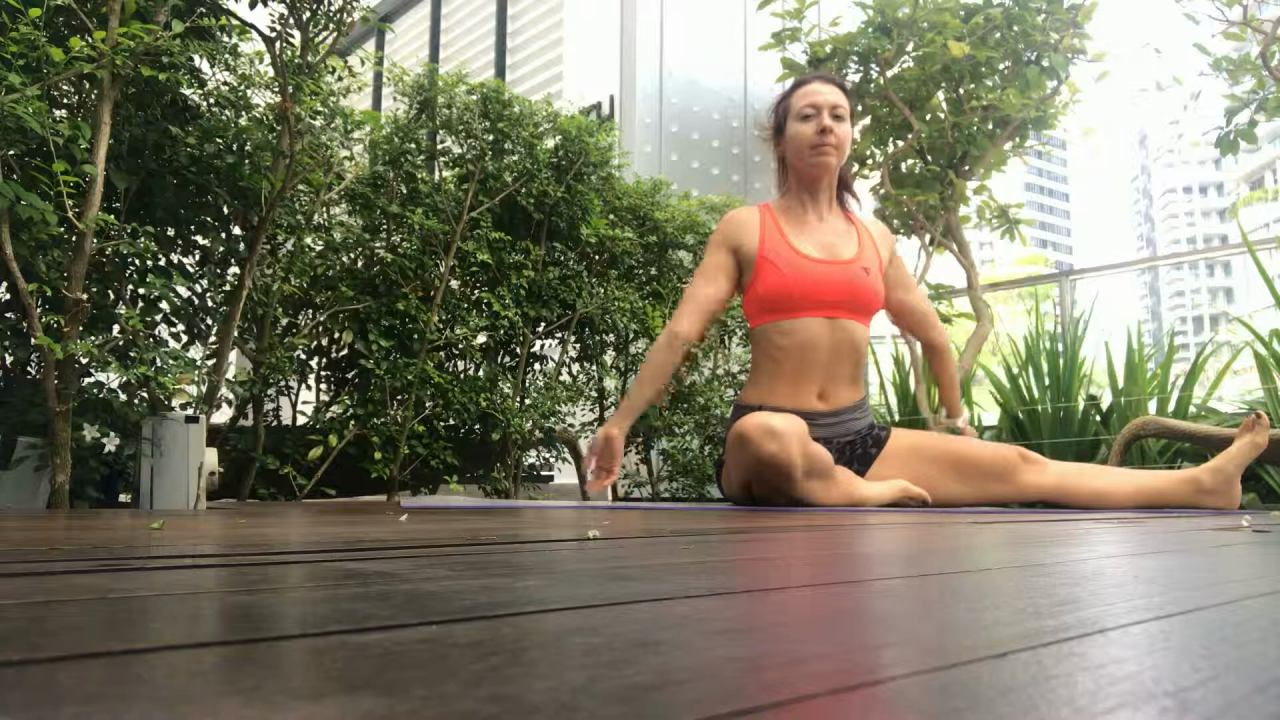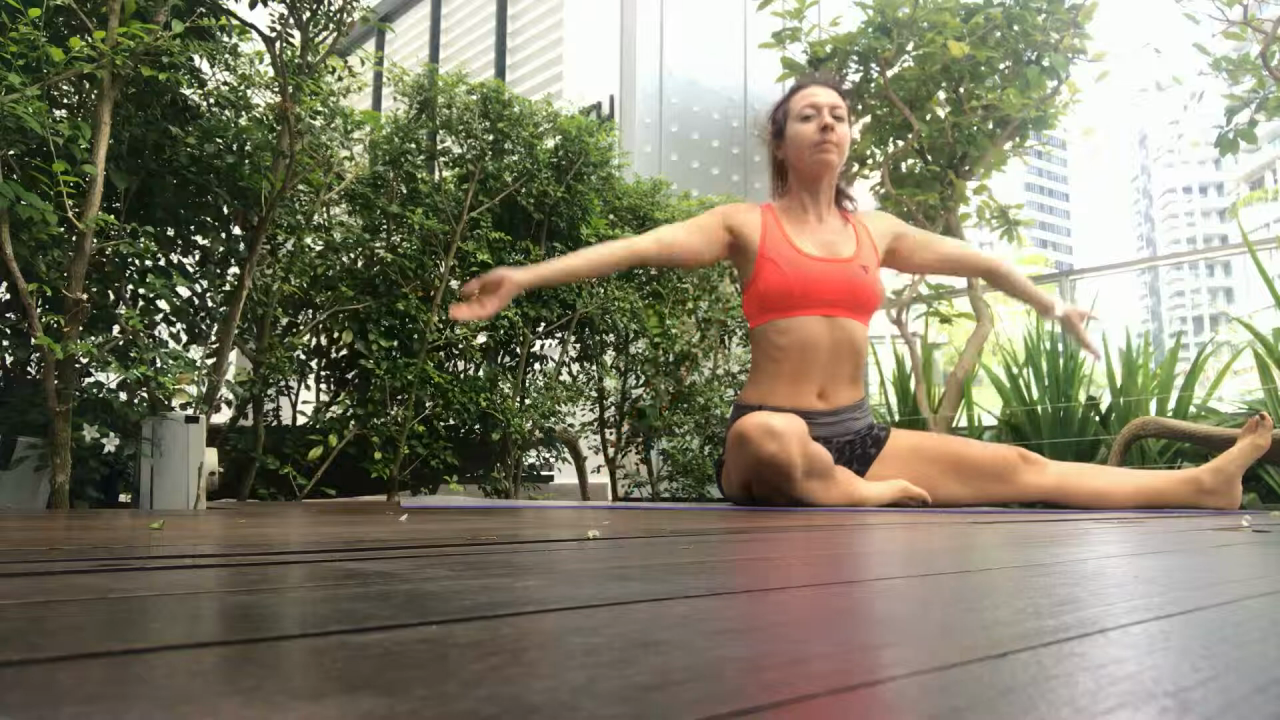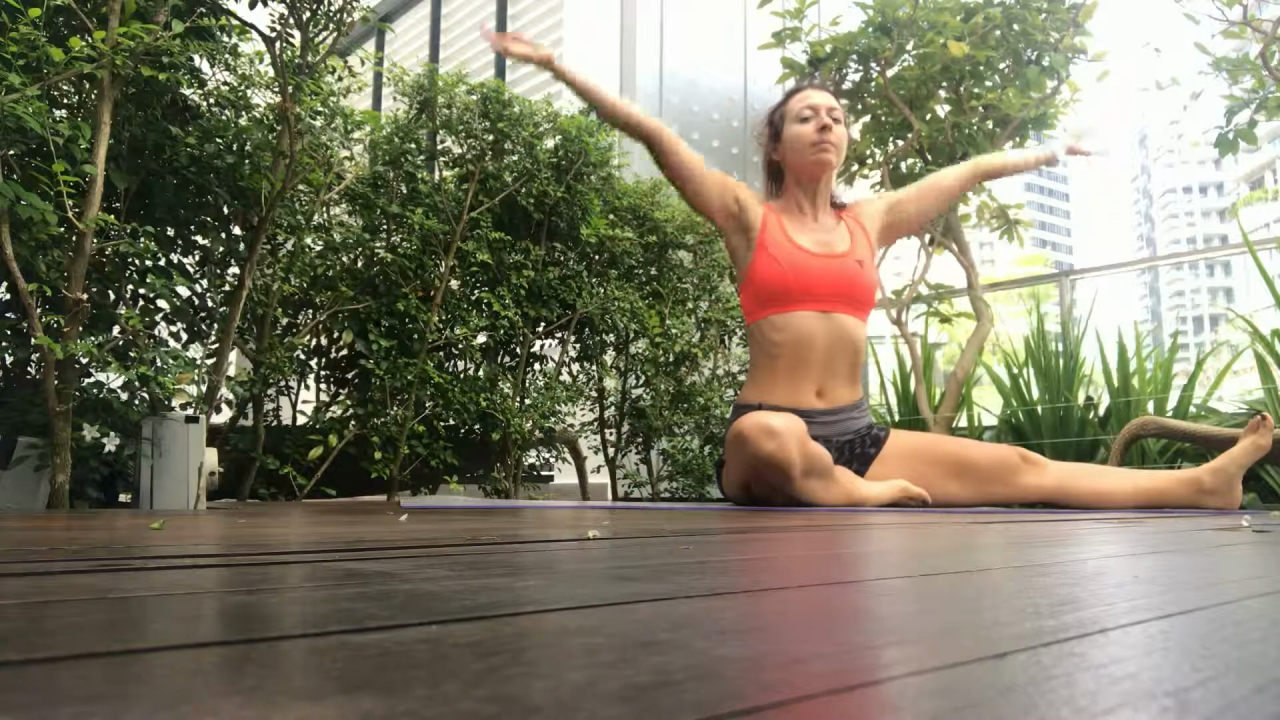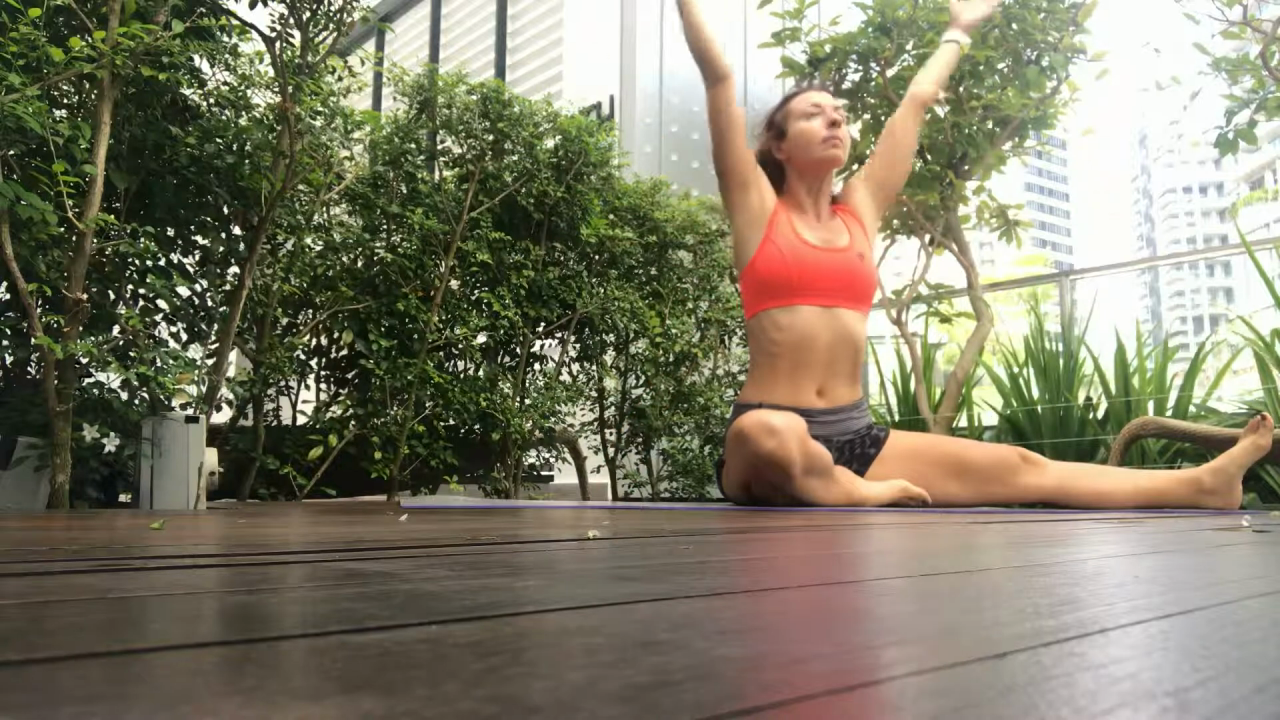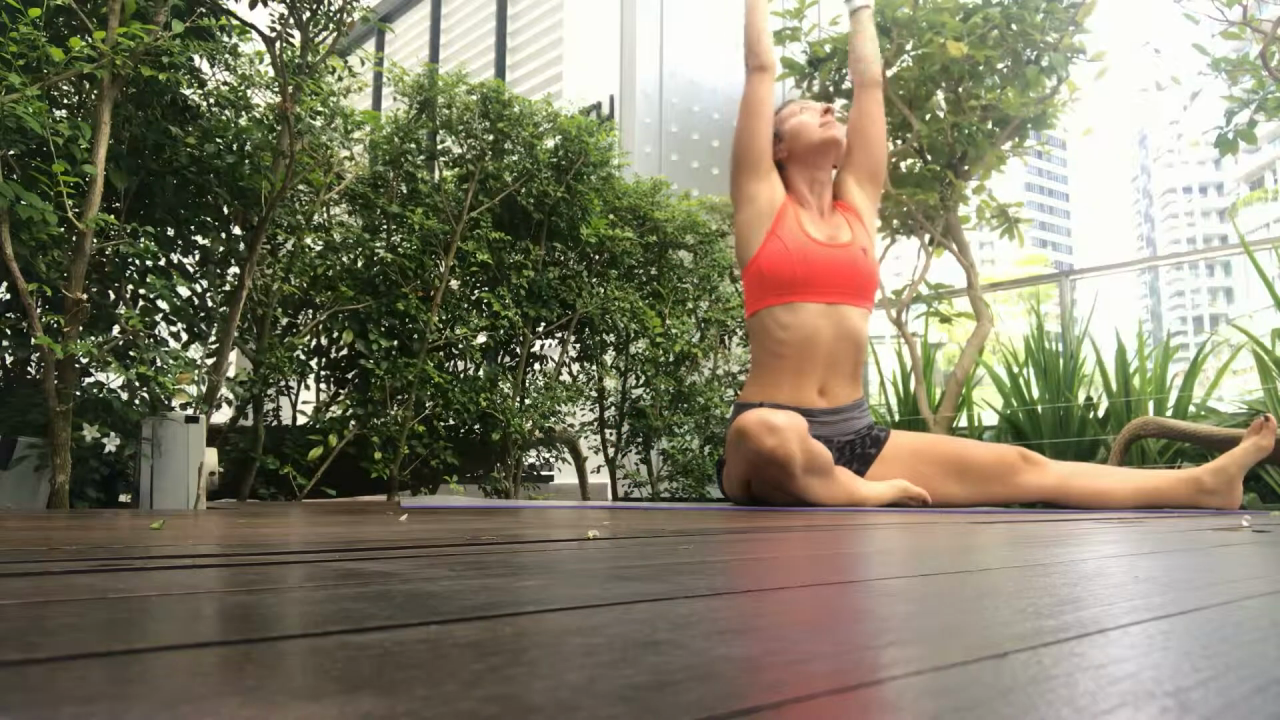
dt=0.3s
person 1, frame 1
left shoulder: (873, 237)
right shoulder: (744, 228)
left elbow: (929, 331)
right elbow: (682, 329)
left wrist: (955, 413)
right wrist: (619, 423)
left hip: (860, 433)
right hip: (771, 437)
left knee: (1019, 466)
right knee: (766, 436)
left ankle: (1197, 485)
right ankle: (868, 497)
person 1, frame 2
left shoulder: (875, 230)
right shoulder: (747, 224)
left elbow: (972, 260)
right elbow: (634, 247)
left wrist: (1048, 302)
right wrist: (529, 275)
left hip: (860, 434)
right hip: (767, 444)
left knee: (1019, 464)
right knee: (771, 435)
left ankle: (1196, 485)
right ankle: (867, 500)
person 1, frame 3
left shoulder: (870, 221)
right shoulder: (747, 217)
left elbow: (969, 170)
right elbow: (654, 134)
left wrist: (1048, 152)
right wrist: (554, 64)
left hip: (858, 434)
right hip: (766, 446)
left knee: (1020, 468)
right knee: (768, 437)
left ankle: (1193, 484)
right ankle: (868, 495)
person 1, frame 4
left shoulder: (861, 211)
right shoulder: (759, 210)
left elbow: (913, 108)
right elbow: (719, 79)
left hip: (855, 437)
right hip: (771, 431)
left knee: (1022, 467)
right knee: (767, 439)
right ankle: (859, 497)
person 1, frame 5
left shoulder: (858, 207)
right shoulder: (763, 204)
left elbow: (869, 83)
right elbow: (761, 70)
left hip: (855, 436)
right hip: (768, 446)
left knee: (1023, 468)
right knee: (768, 432)
right ankle: (858, 495)
